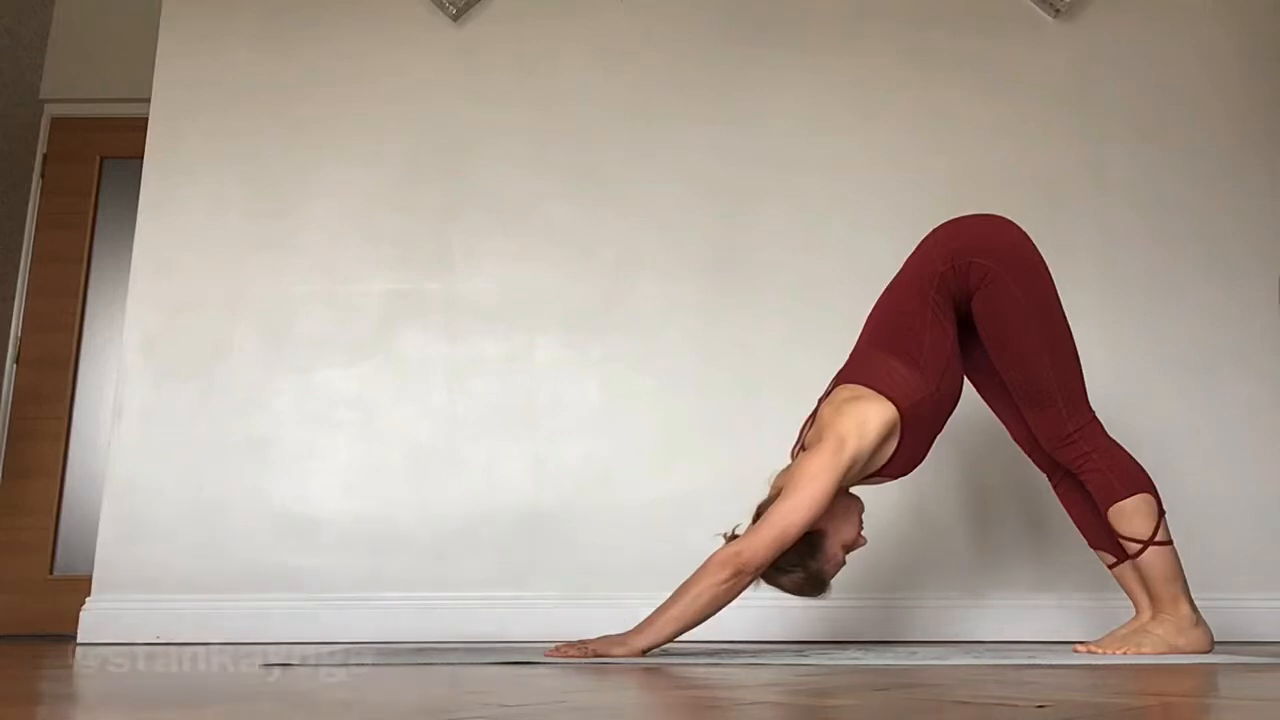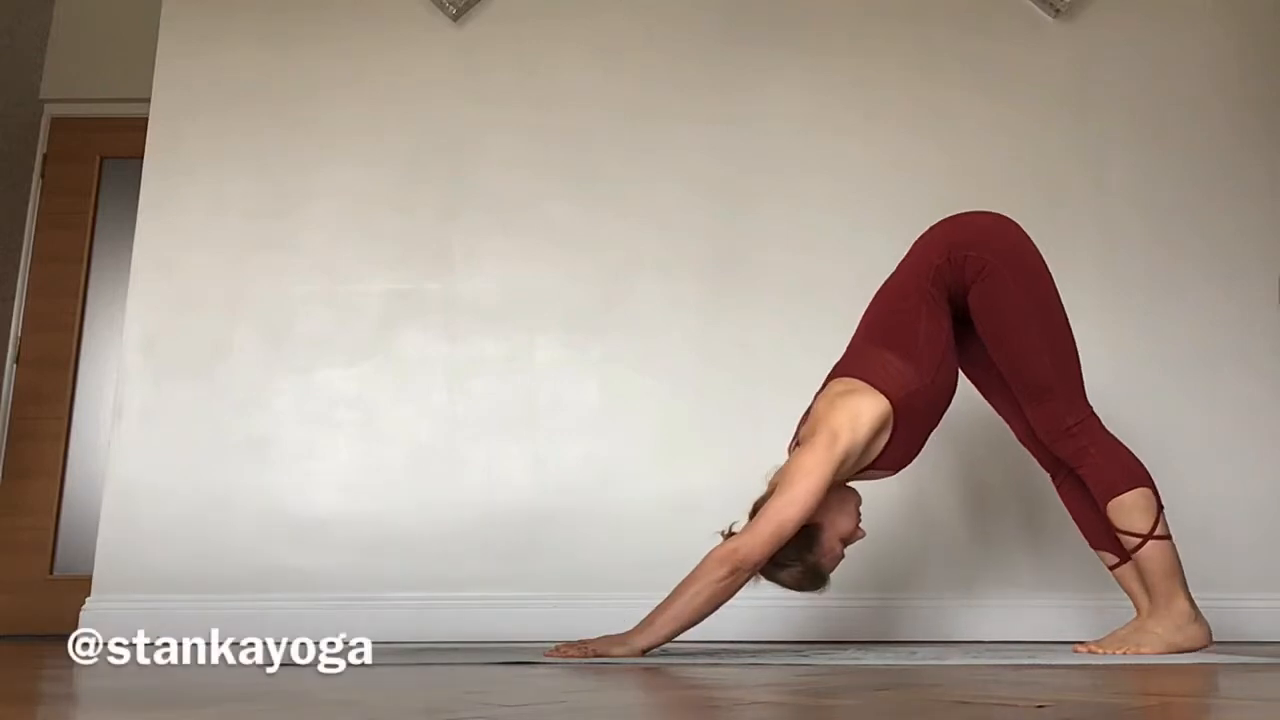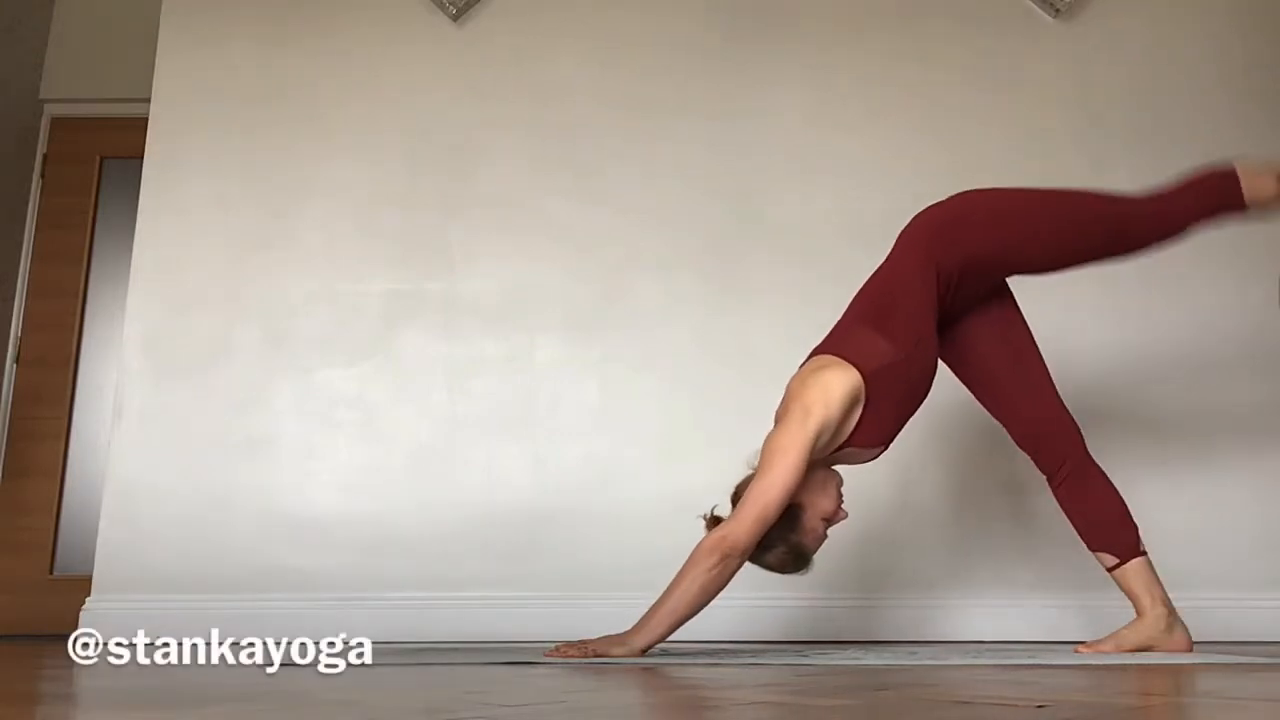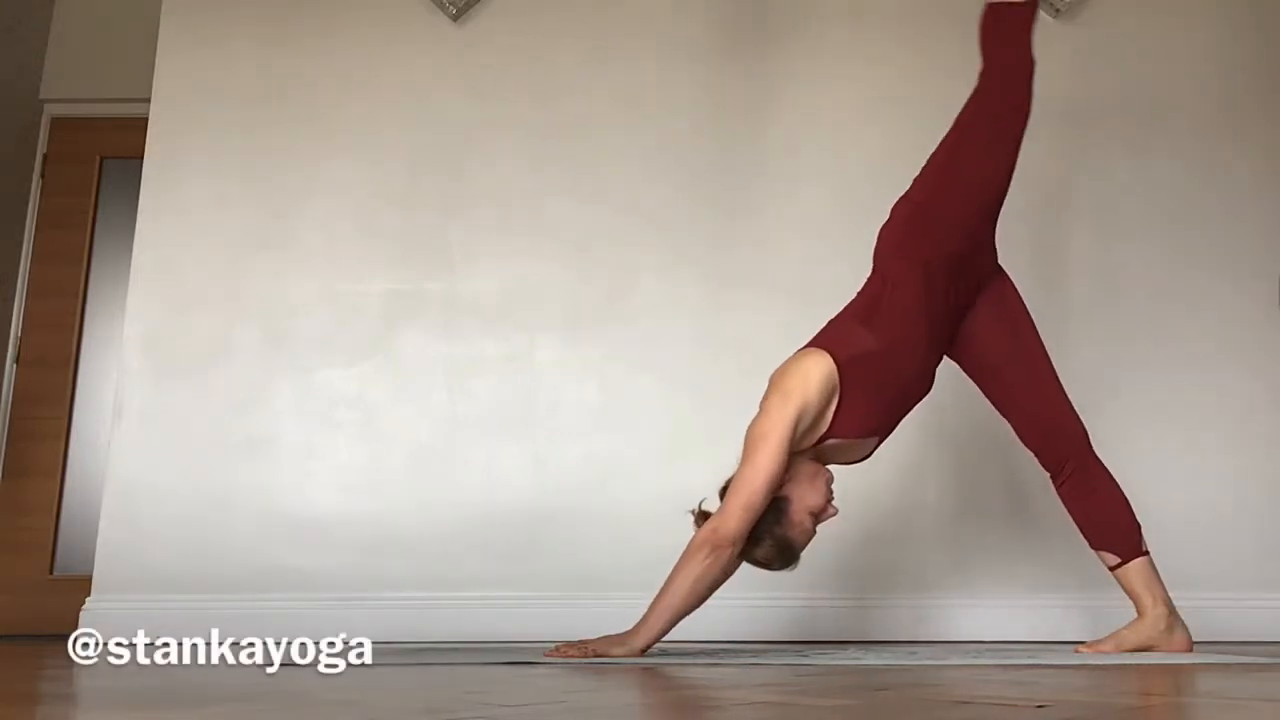
dt=0.7s
person 1, frame 1
left shoulder: (830, 458)
right shoulder: (816, 468)
left elbow: (738, 560)
right elbow: (741, 562)
left wrist: (635, 640)
right wrist: (637, 639)
left hip: (977, 259)
right hip: (959, 289)
left knee: (1071, 436)
right knee: (1054, 453)
left ankle: (1179, 616)
right ankle: (1152, 613)
person 1, frame 2
left shoulder: (826, 452)
right shoulder: (816, 464)
left elbow: (736, 557)
right elbow: (739, 558)
left wrist: (636, 639)
right wrist: (637, 639)
left hip: (976, 256)
right hip: (957, 293)
left knee: (1067, 426)
right knee: (1053, 446)
left ankle: (1176, 610)
right ankle: (1152, 611)
person 1, frame 3
left shoulder: (804, 429)
right shoulder: (807, 443)
left elbow: (725, 543)
right elbow: (729, 546)
left wrist: (635, 639)
right wrist: (636, 640)
left hip: (956, 245)
right hip: (951, 294)
left knee: (1146, 220)
right knee: (1057, 450)
right ankle: (1158, 617)
person 1, frame 4
left shoulder: (791, 407)
left elbow: (720, 538)
right elbow: (724, 543)
left wrist: (636, 638)
left hip: (935, 259)
right hip: (945, 296)
right knee: (1061, 446)
